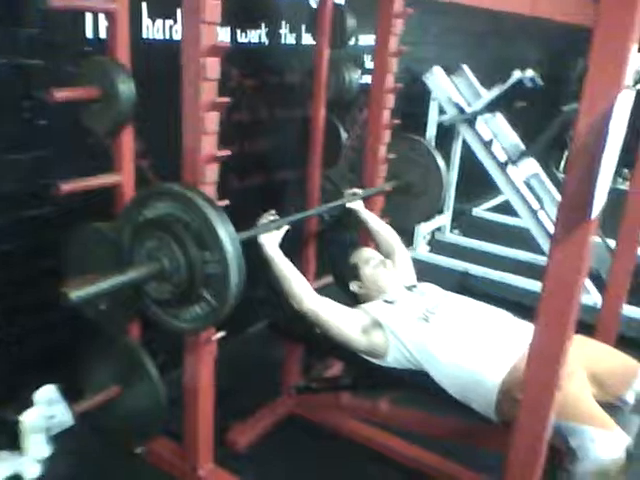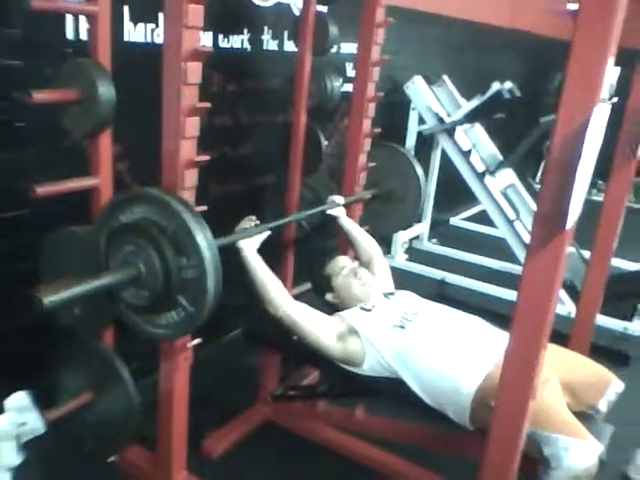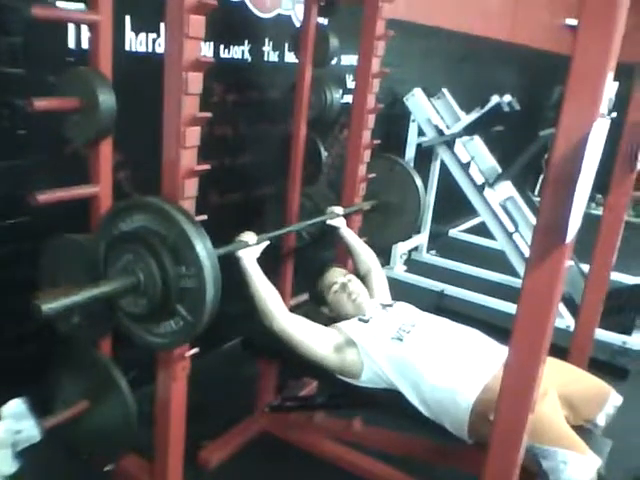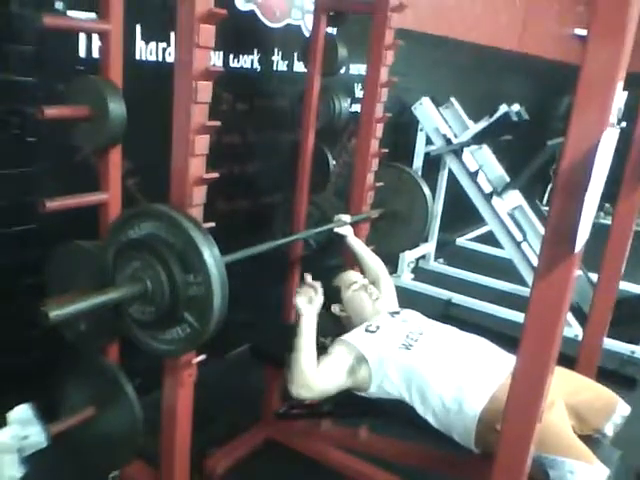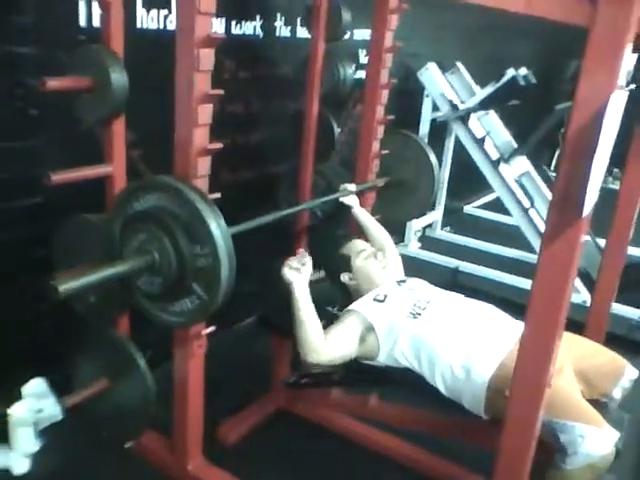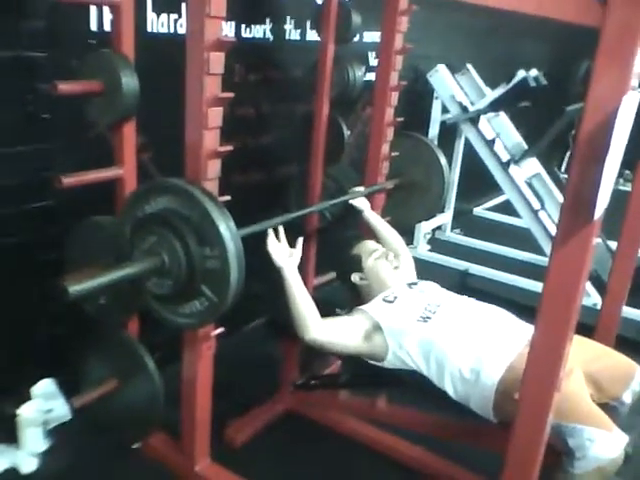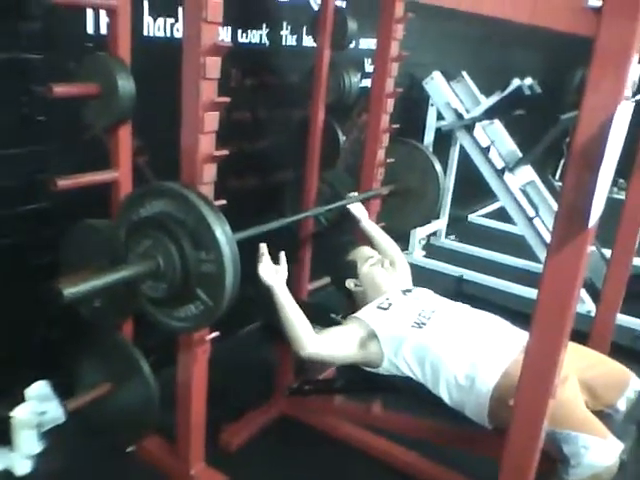
dt=0.5s
person 1, frame 1
left shoulder: (409, 287)
right shoulder: (369, 323)
left elbow: (398, 248)
right elbow: (307, 303)
left wrist: (363, 213)
right wrist: (271, 247)
left hip: (535, 341)
right hip: (509, 376)
person 1, frame 2
left shoulder: (386, 295)
right shoulder: (346, 330)
left elbow: (374, 255)
right elbow: (284, 309)
left wrist: (344, 220)
right wrist: (249, 252)
left hip: (512, 349)
right hip: (485, 383)
left knee: (617, 396)
person 1, frame 3
left shoulder: (385, 307)
right shoulder: (342, 342)
left elbow: (373, 267)
right elbow: (280, 321)
left wrist: (343, 230)
right wrist: (248, 262)
left hip: (510, 362)
right hip: (484, 395)
left knee: (614, 410)
person 1, frame 4
left shoulder: (393, 315)
right shoulder: (352, 351)
left elbow: (382, 276)
right elbow: (304, 386)
left wrist: (351, 238)
right wrist: (306, 316)
left hip: (516, 371)
right hip: (490, 405)
left knee: (620, 419)
person 1, frame 5
left shoulder: (400, 284)
right shoulder: (362, 319)
left elbow: (387, 247)
right elbow: (316, 353)
left wrist: (357, 209)
right wrist: (299, 285)
left hip: (523, 338)
right hip: (498, 371)
right knee: (592, 447)
person 1, frame 6
left shoulder: (411, 286)
right shoulder: (371, 323)
left elbow: (401, 249)
right elbow: (313, 332)
left wrist: (368, 212)
right wrist: (288, 270)
left hip: (534, 340)
right hip: (507, 374)
right knee: (602, 450)
person 1, frame 7
left shoulder: (407, 294)
right shoulder: (365, 329)
left elbow: (397, 257)
right elbow: (309, 346)
left wrist: (364, 220)
right wrist: (277, 286)
left hip: (528, 348)
right hip: (502, 381)
